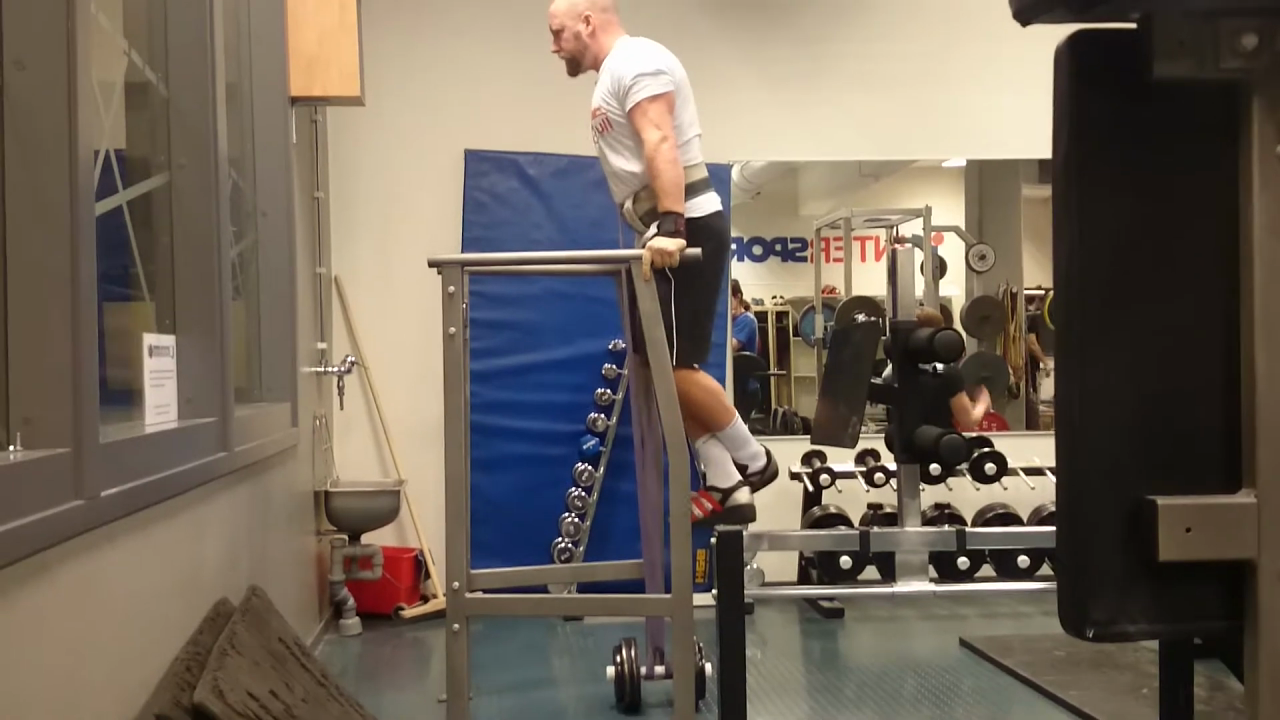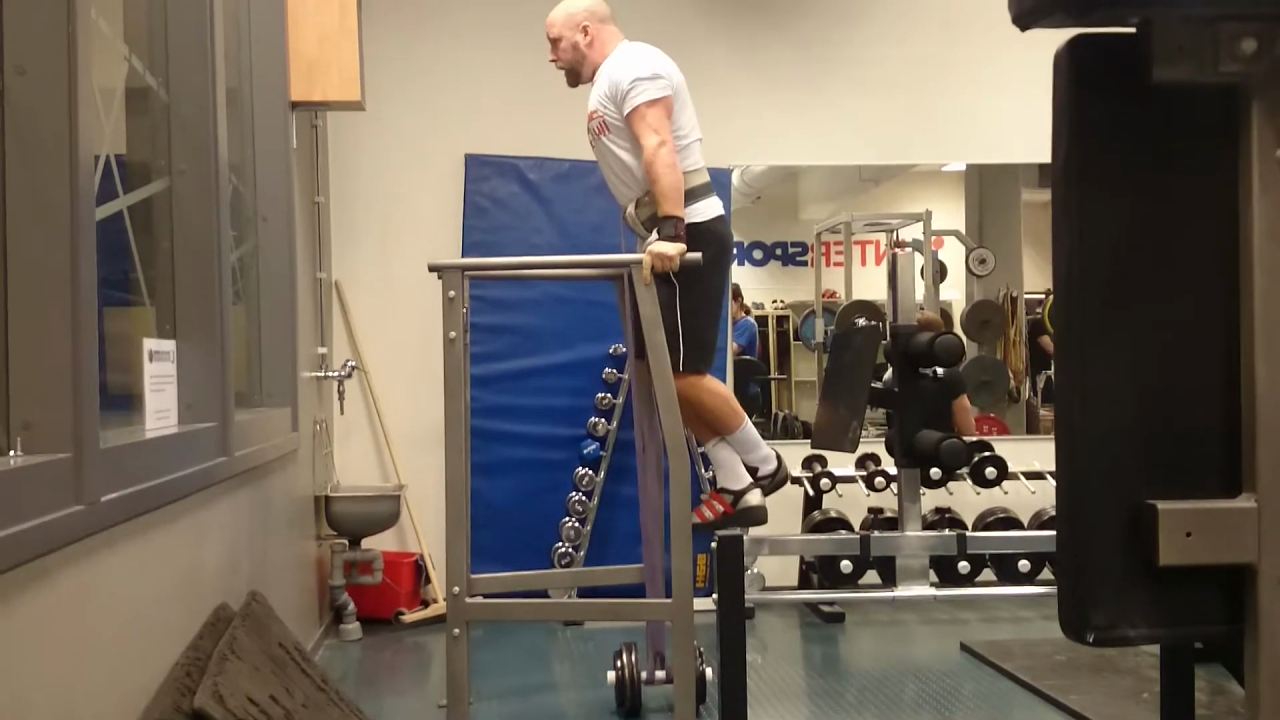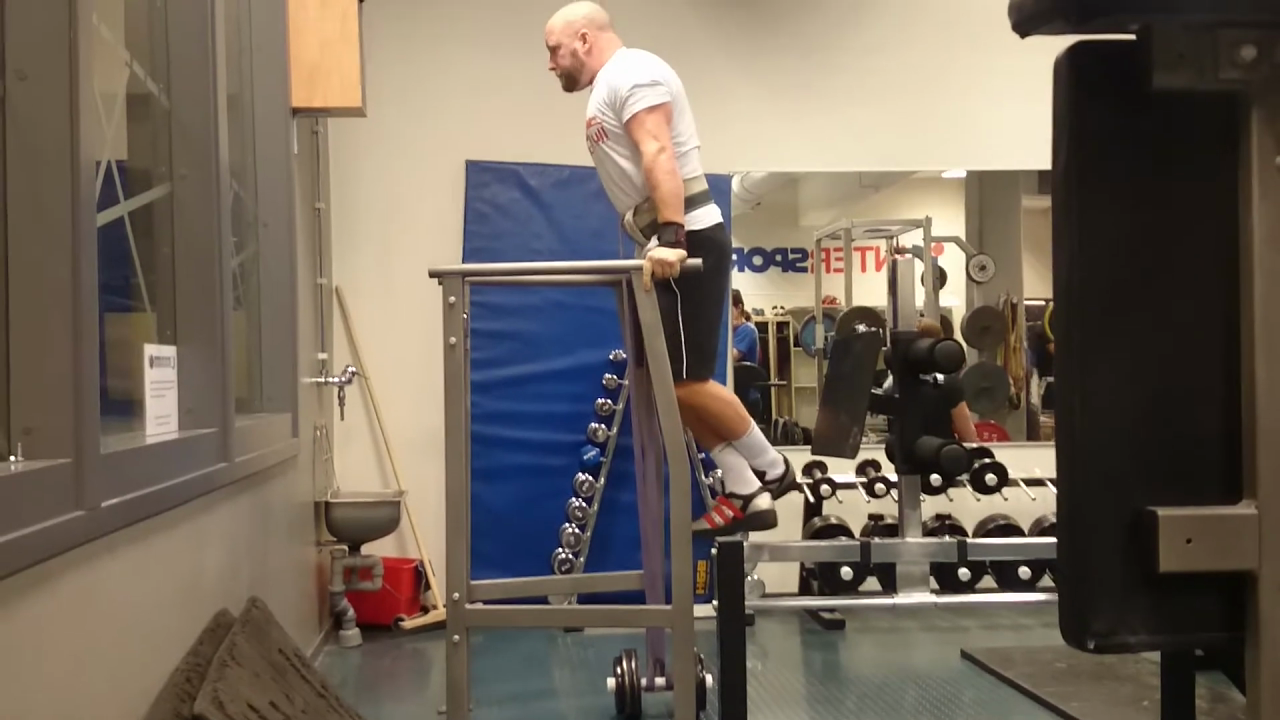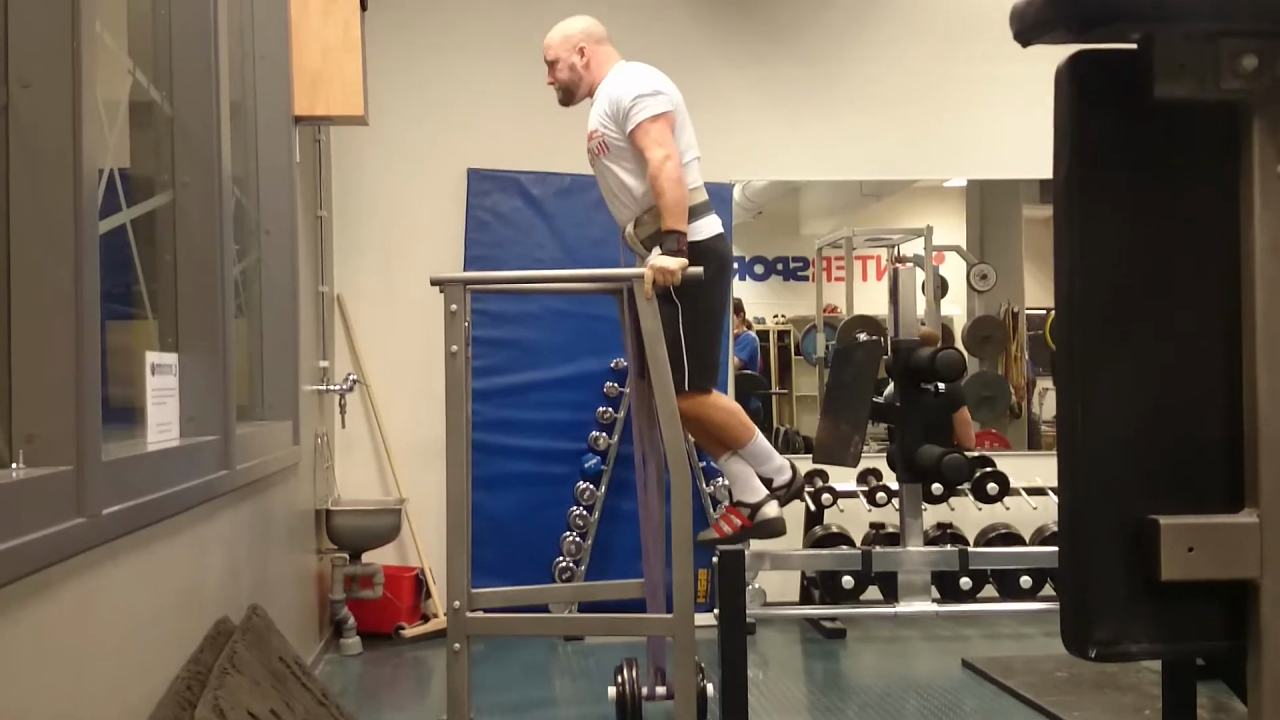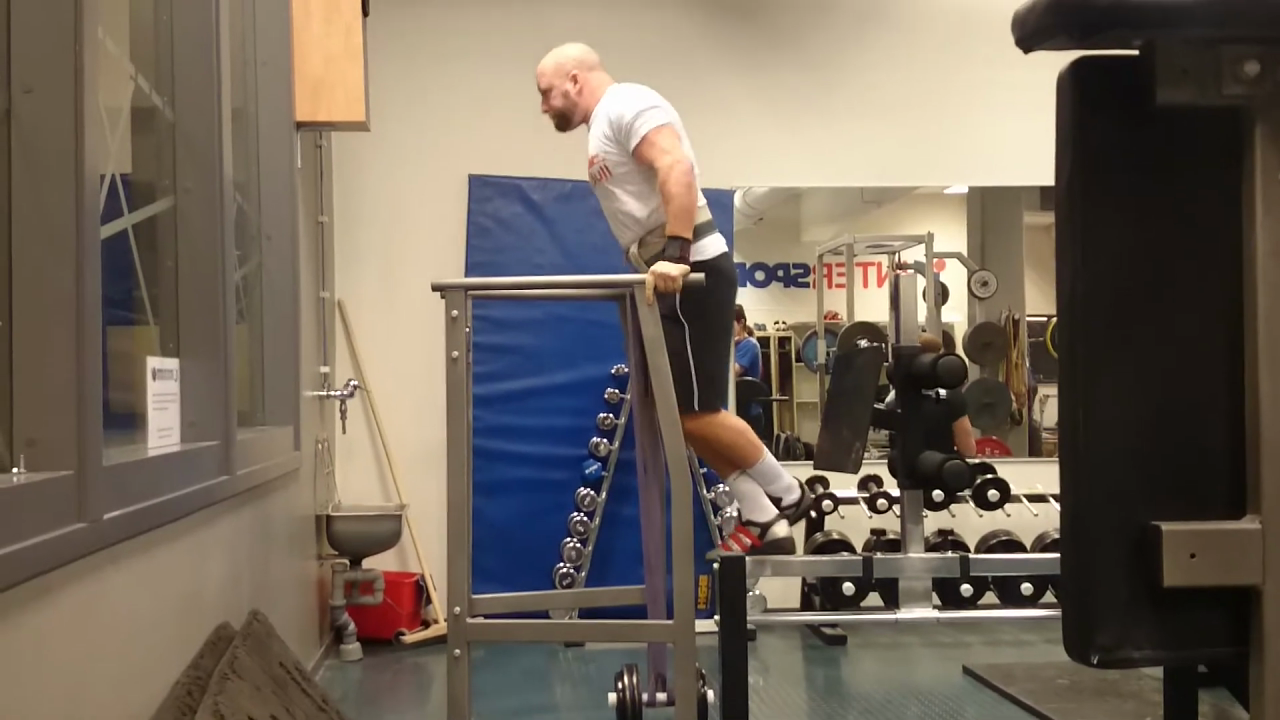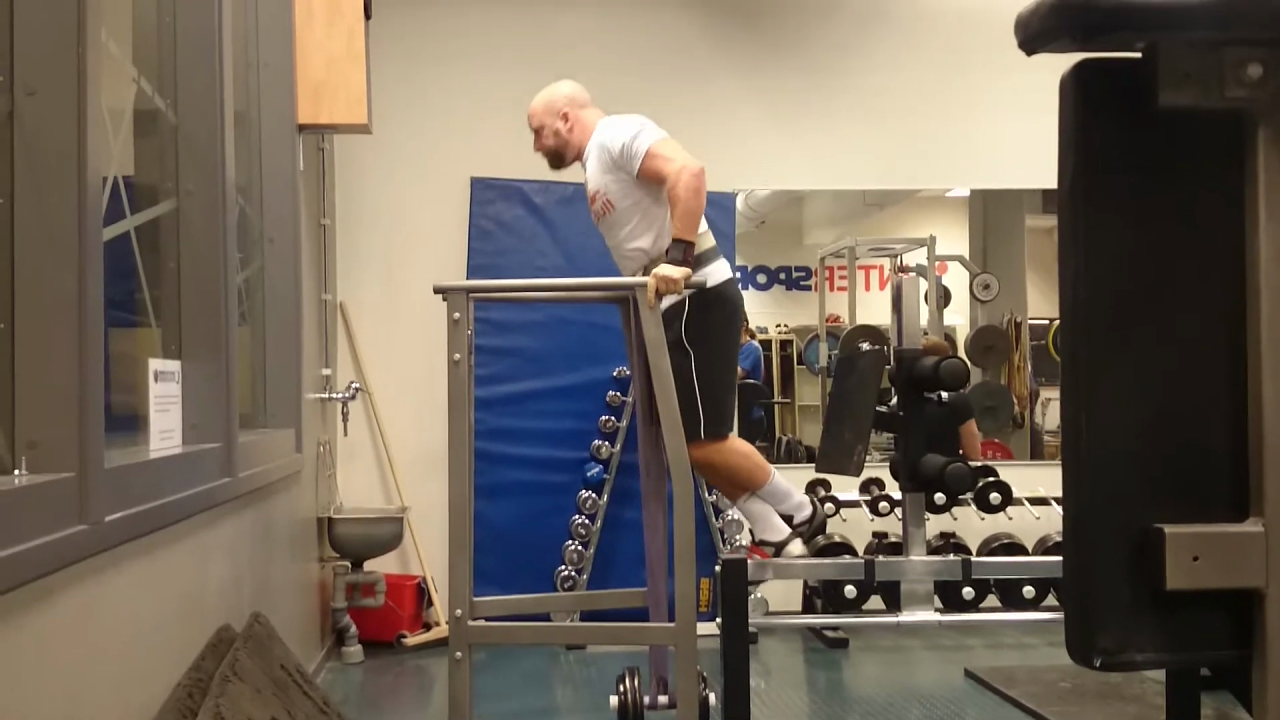
dt=0.2s
person 1, frame 1
left shoulder: (635, 61)
right shoulder: (615, 74)
left elbow: (661, 145)
left wrist: (671, 227)
left hip: (689, 229)
right hip: (668, 236)
left knee: (673, 366)
right knee: (665, 367)
left ankle: (752, 461)
right ankle: (726, 486)
person 1, frame 2
left shoulder: (632, 65)
right shoulder: (614, 81)
left elbow: (659, 149)
left wrist: (671, 231)
left hip: (690, 233)
right hip: (670, 239)
left knee: (682, 371)
right knee: (668, 372)
left ankle: (763, 465)
right ankle: (737, 487)
person 1, frame 3
left shoulder: (630, 72)
right shoulder: (612, 87)
left elbow: (660, 155)
left wrist: (671, 238)
left hip: (687, 241)
right hip: (669, 246)
left knee: (685, 380)
right knee: (670, 379)
left ankle: (770, 470)
right ankle: (745, 493)
person 1, frame 4
left shoulder: (630, 84)
right shoulder: (611, 100)
left elbow: (665, 163)
left wrist: (672, 245)
left hip: (689, 253)
right hip: (667, 257)
left knee: (688, 392)
right knee: (673, 391)
left ankle: (778, 477)
right ankle: (754, 500)
person 1, frame 5
left shoulder: (627, 104)
right shoulder: (607, 125)
left elbow: (676, 171)
left wrist: (675, 254)
left hip: (690, 271)
right hip: (670, 278)
left knee: (696, 412)
right knee: (677, 411)
left ankle: (786, 495)
right ankle: (763, 519)
person 1, frame 6
left shoulder: (619, 135)
right shoulder: (600, 160)
left elbow: (688, 173)
left wrist: (678, 258)
left hip: (696, 298)
right hip: (675, 303)
left knee: (702, 439)
right knee: (683, 438)
left ankle: (798, 511)
right ankle: (776, 538)
